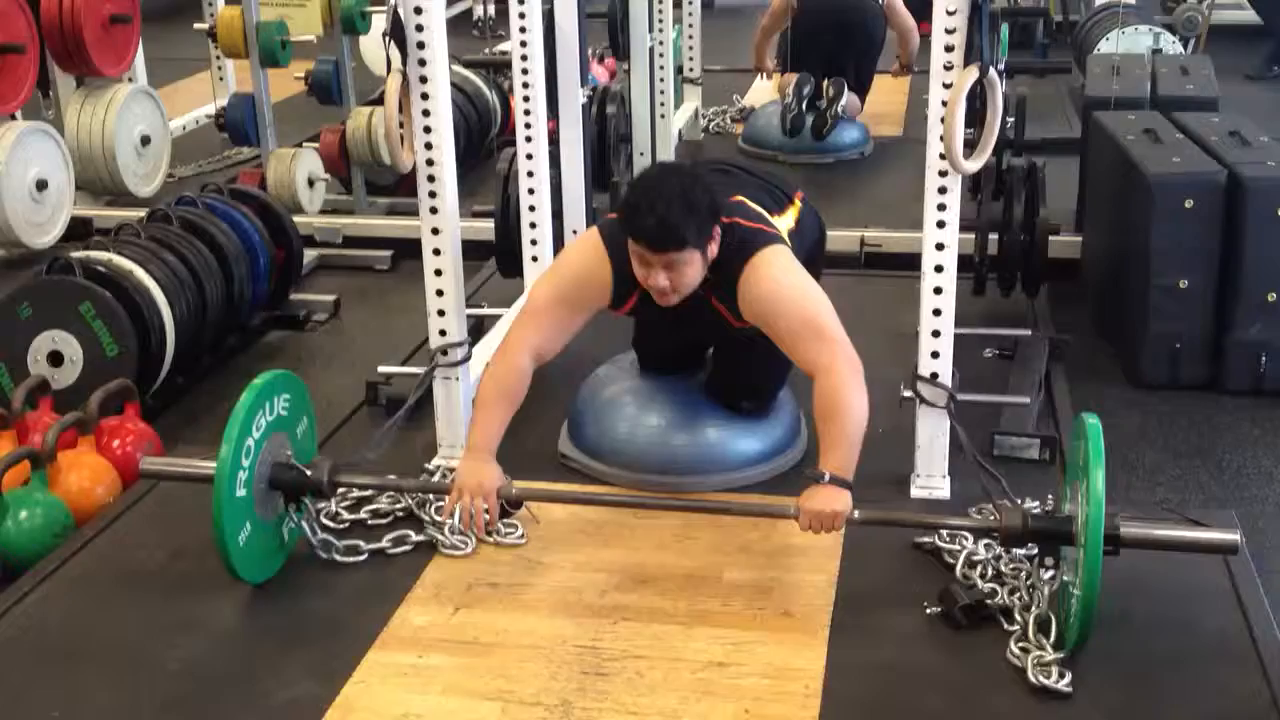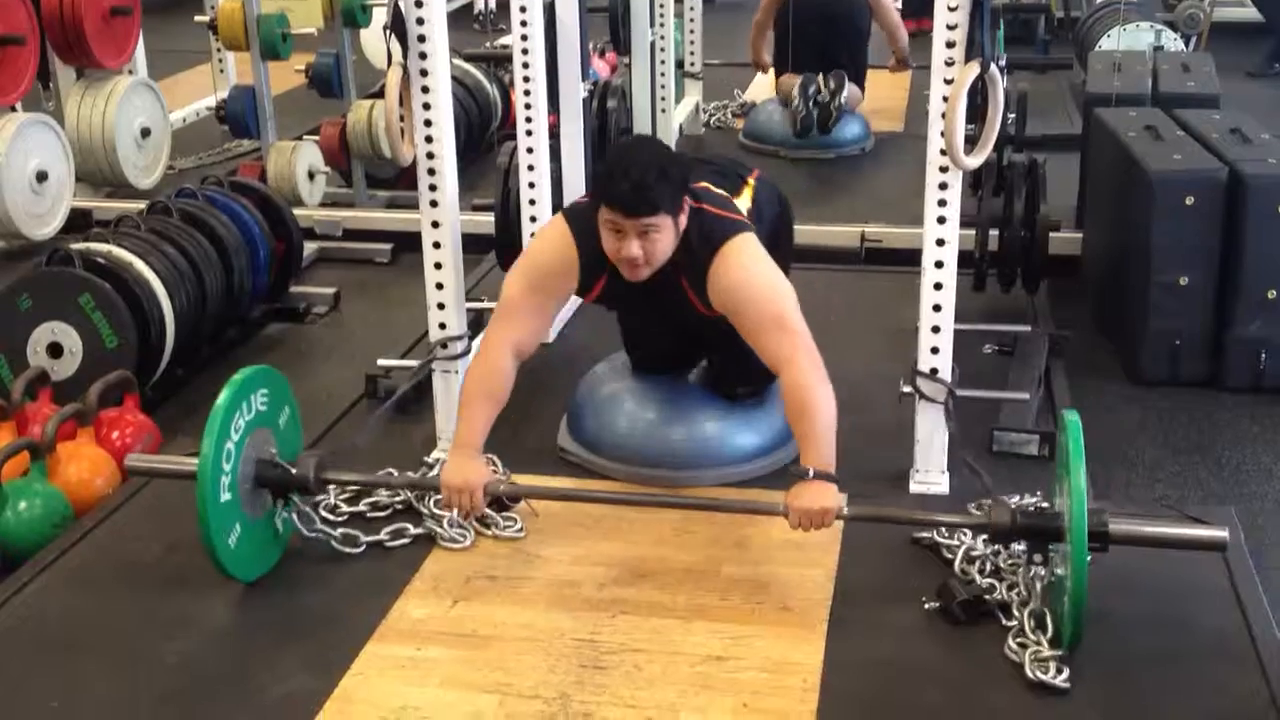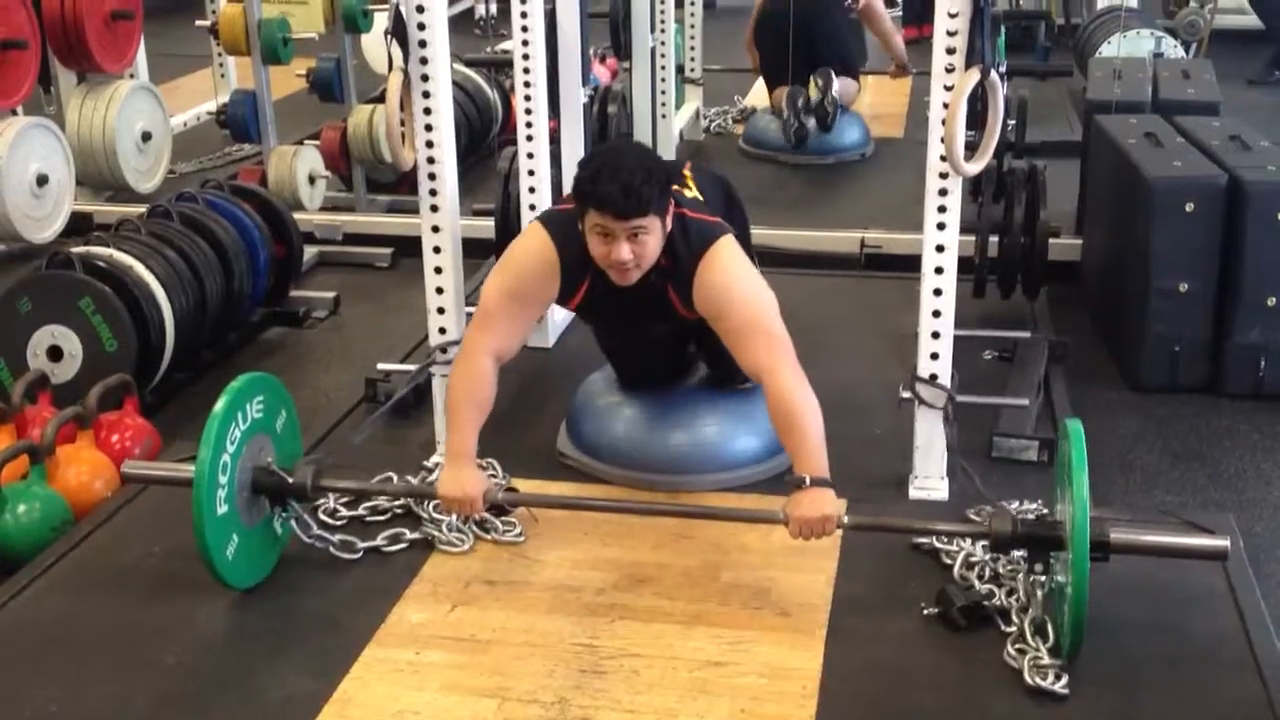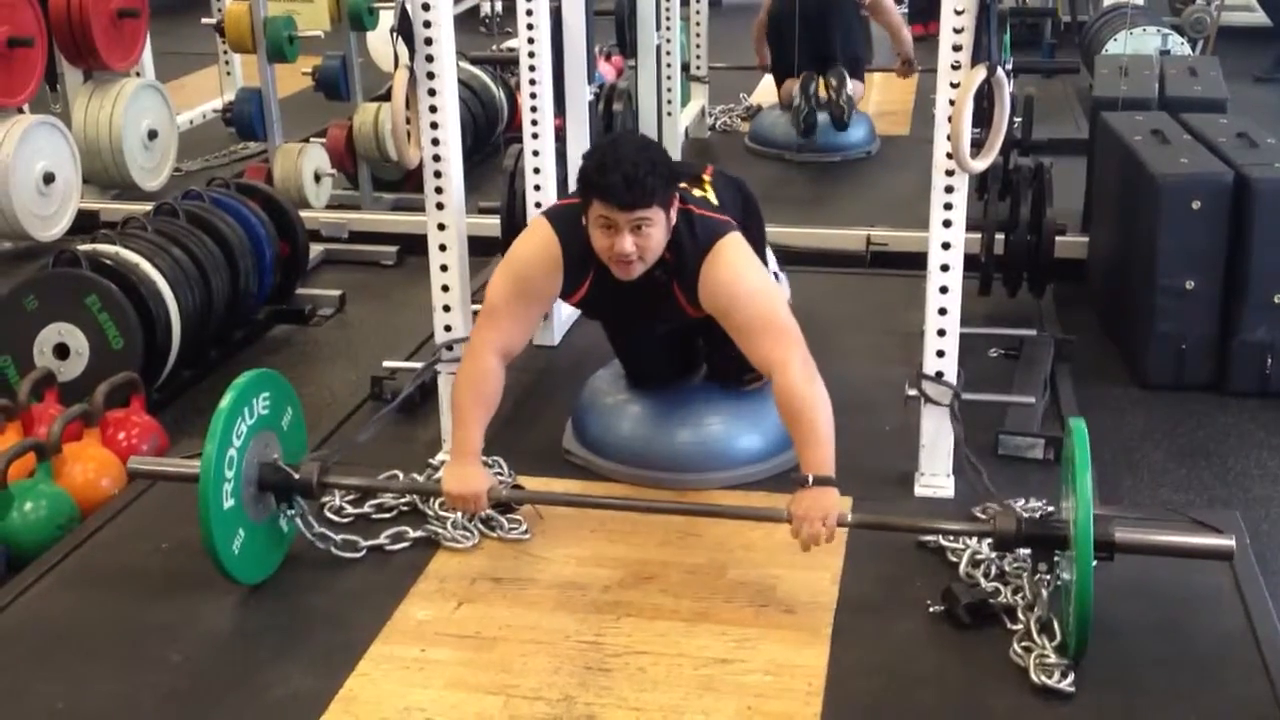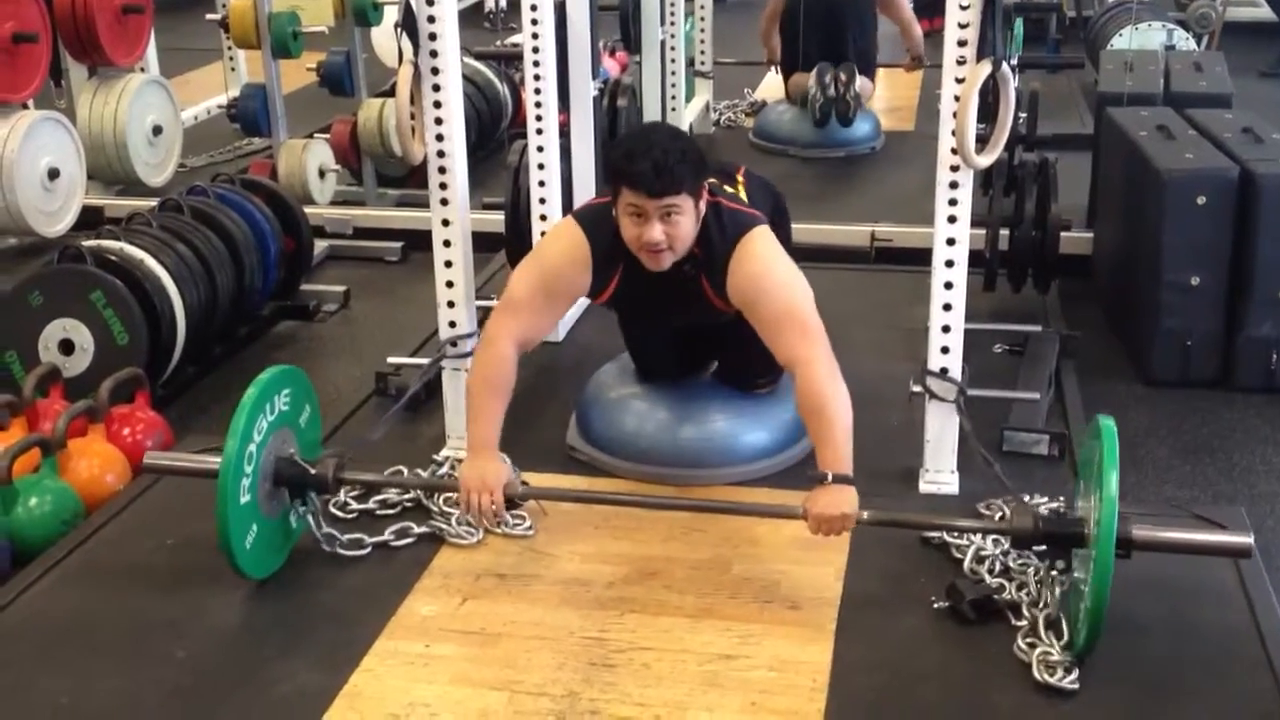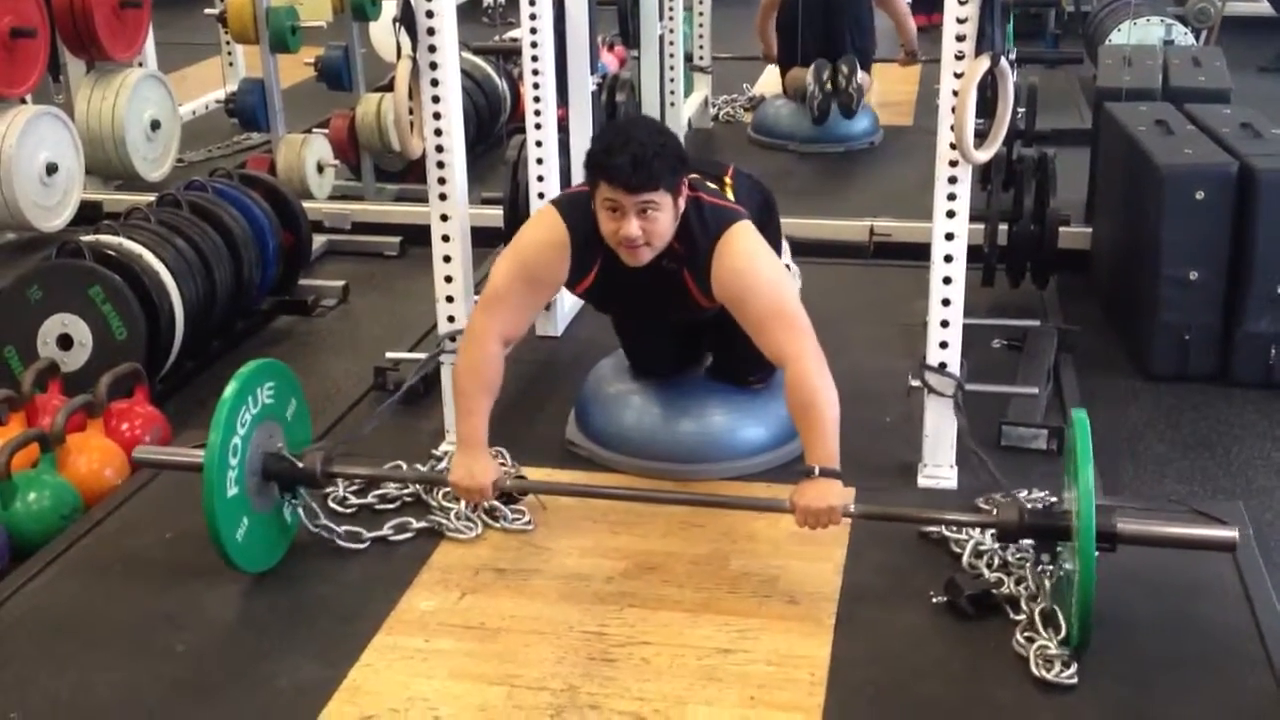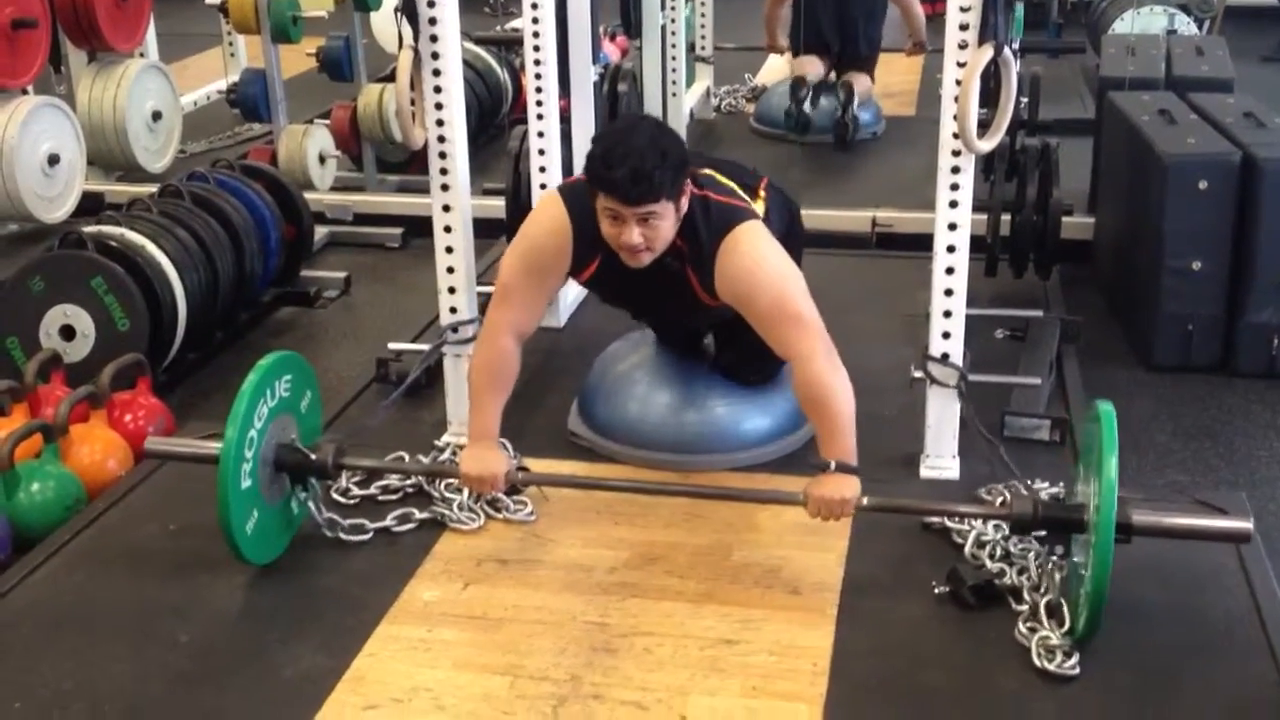
dt=0.4s
person 1, frame 1
left shoulder: (765, 269)
right shoulder: (601, 255)
left elbow: (839, 367)
right elbow: (522, 350)
left wrist: (833, 481)
right wrist: (478, 457)
left knee: (744, 398)
right knee: (660, 366)
right ankle: (706, 342)
person 1, frame 2
left shoulder: (732, 254)
right shoulder: (568, 239)
left elbow: (799, 362)
right elbow: (504, 346)
left wrist: (817, 477)
right wrist: (466, 453)
left knee: (740, 386)
right knee: (656, 367)
right ankle: (695, 336)
person 1, frame 3
left shoulder: (712, 256)
right shoulder: (546, 246)
left elbow: (778, 369)
right elbow: (482, 351)
left wrist: (813, 484)
right wrist: (460, 461)
left knee: (735, 372)
right knee: (645, 378)
person 1, frame 4
left shoulder: (720, 254)
right shoulder: (550, 243)
left elbow: (790, 364)
right elbow: (488, 349)
left wrist: (817, 483)
right wrist: (465, 460)
left knee: (740, 373)
right knee: (654, 378)
left ankle: (768, 286)
right ankle: (685, 340)
person 1, frame 5
left shoulder: (749, 250)
right shoulder: (580, 243)
left elbow: (813, 360)
right elbow: (502, 337)
left wrist: (835, 479)
right wrist: (482, 453)
left knee: (751, 379)
right knee: (660, 373)
person 1, frame 6
left shoulder: (732, 244)
right shoulder: (557, 232)
left elbow: (800, 355)
right elbow: (489, 334)
left wrist: (823, 474)
right wrist: (472, 449)
left knee: (746, 373)
right knee: (658, 370)
left ankle: (780, 282)
person 1, frame 7
left shoulder: (739, 244)
right shoulder: (561, 220)
left elbow: (811, 351)
right elbow: (503, 330)
left wrist: (838, 468)
right wrist: (483, 441)
left knee: (749, 371)
